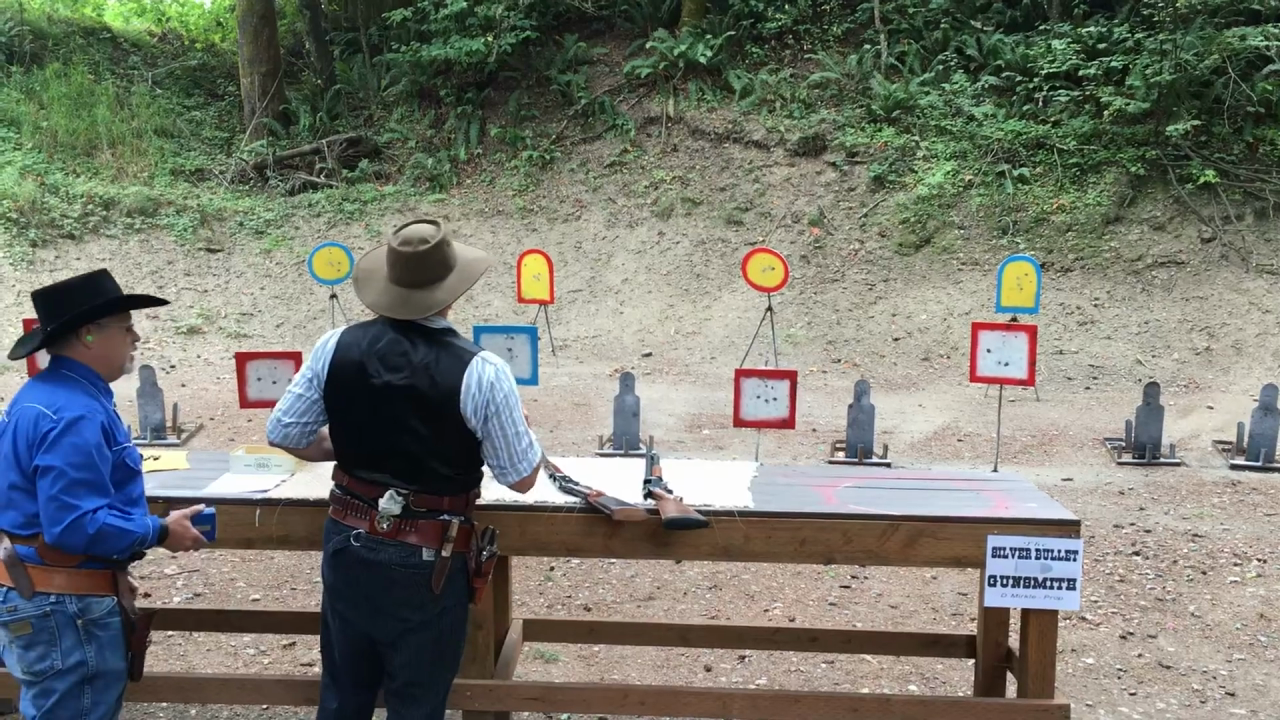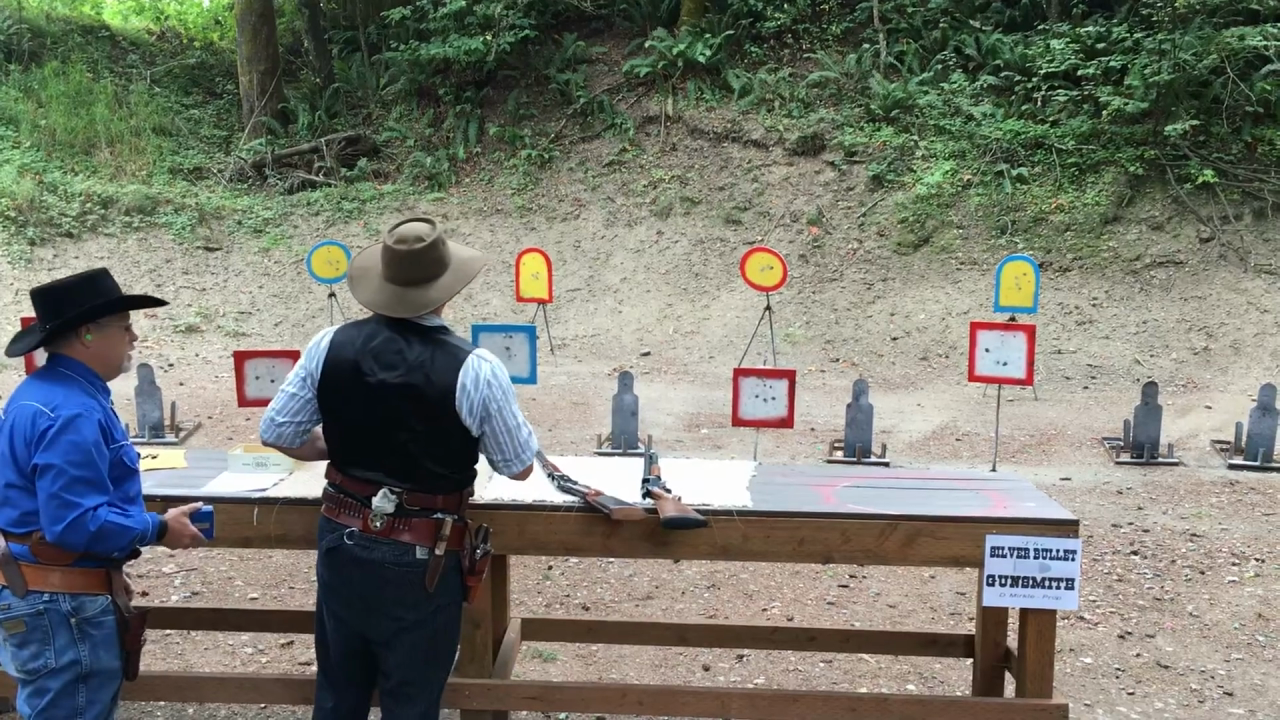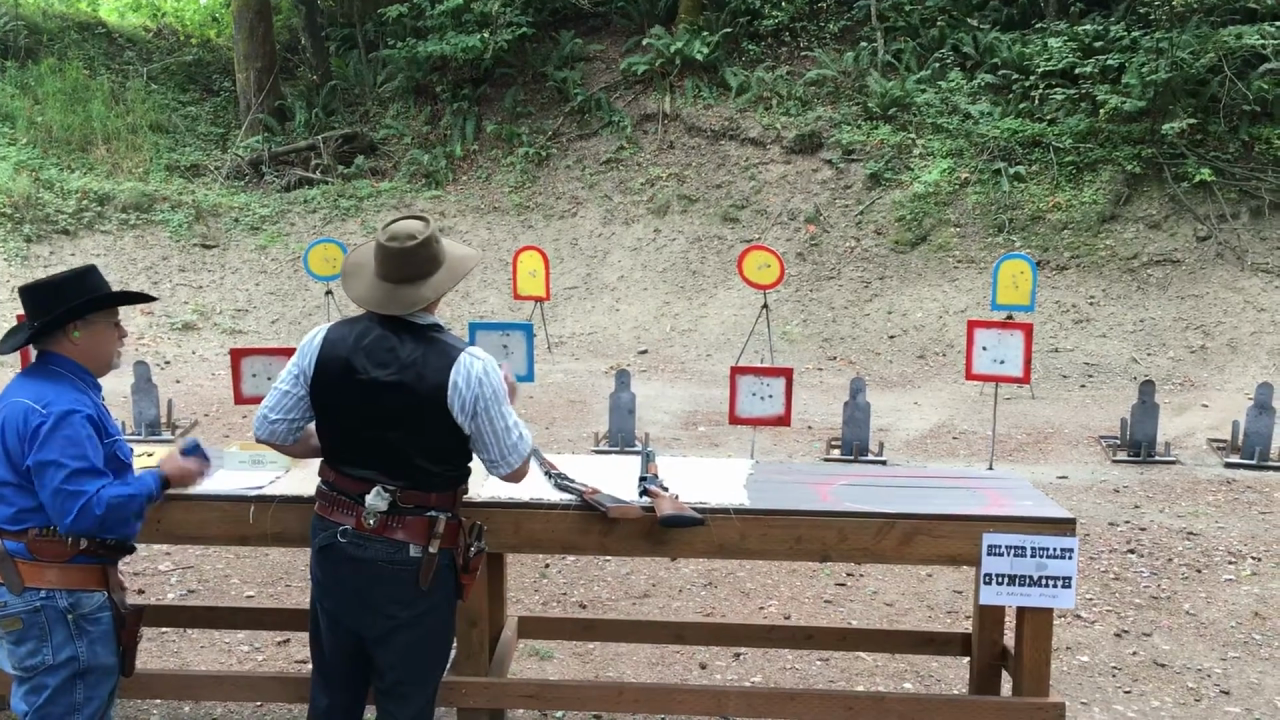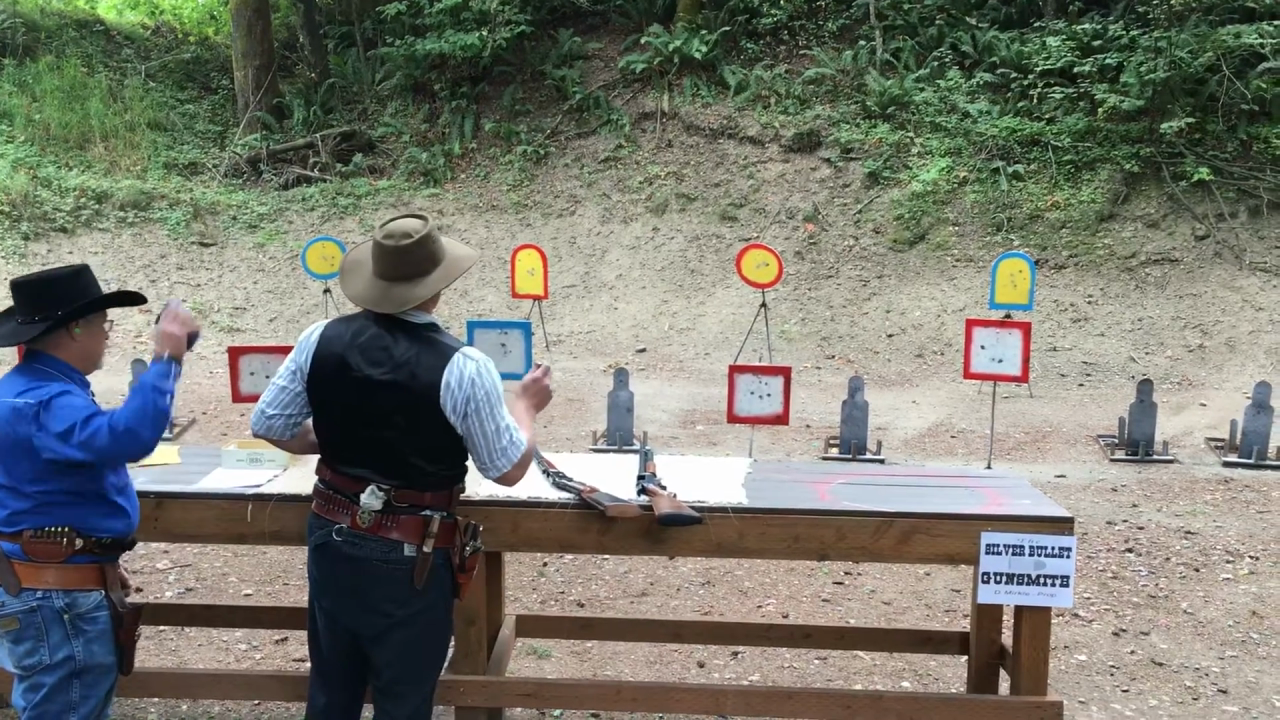
dt=0.3s
person 1, frame 1
left shoulder: (337, 346)
right shoulder: (481, 372)
left elbow: (285, 434)
right elbow: (521, 477)
right wrist: (519, 425)
left hip: (348, 543)
right hip: (426, 562)
person 1, frame 2
left shoulder: (331, 345)
right shoulder: (476, 369)
left elbow: (278, 434)
right elbow: (520, 465)
right wrist: (495, 409)
left hip: (342, 541)
right hip: (421, 559)
person 1, frame 3
left shoulder: (324, 342)
right shoulder: (468, 367)
left elbow: (271, 431)
right elbow: (514, 466)
right wrist: (504, 402)
left hip: (336, 538)
right hip: (414, 557)
person 1, frame 4
left shoulder: (322, 339)
right shoulder: (464, 367)
left elbow: (269, 426)
right elbow: (509, 468)
right wrist: (526, 405)
left hip: (332, 535)
right hip: (412, 555)
person 2, frame 1
left shoulder: (43, 395)
right shoulder: (73, 415)
right elbow: (75, 525)
left wrist: (113, 573)
right wrist: (160, 532)
left hip: (41, 596)
right hip: (68, 605)
person 2, frame 2
left shoulder: (45, 392)
right shoulder: (70, 412)
right elbow: (77, 522)
left wrist: (108, 572)
right wrist: (159, 528)
left hip: (44, 593)
right hip: (62, 602)
person 2, frame 3
left shoulder: (37, 389)
right shoulder: (60, 409)
right elbow: (84, 509)
left wrist: (106, 565)
right wrist: (160, 479)
left hip: (49, 589)
right hip: (57, 598)
person 2, frame 4
right shoulder: (43, 404)
right elbow: (124, 436)
left wrist: (101, 563)
right wrist: (166, 359)
left hip: (58, 584)
right hip: (57, 595)
